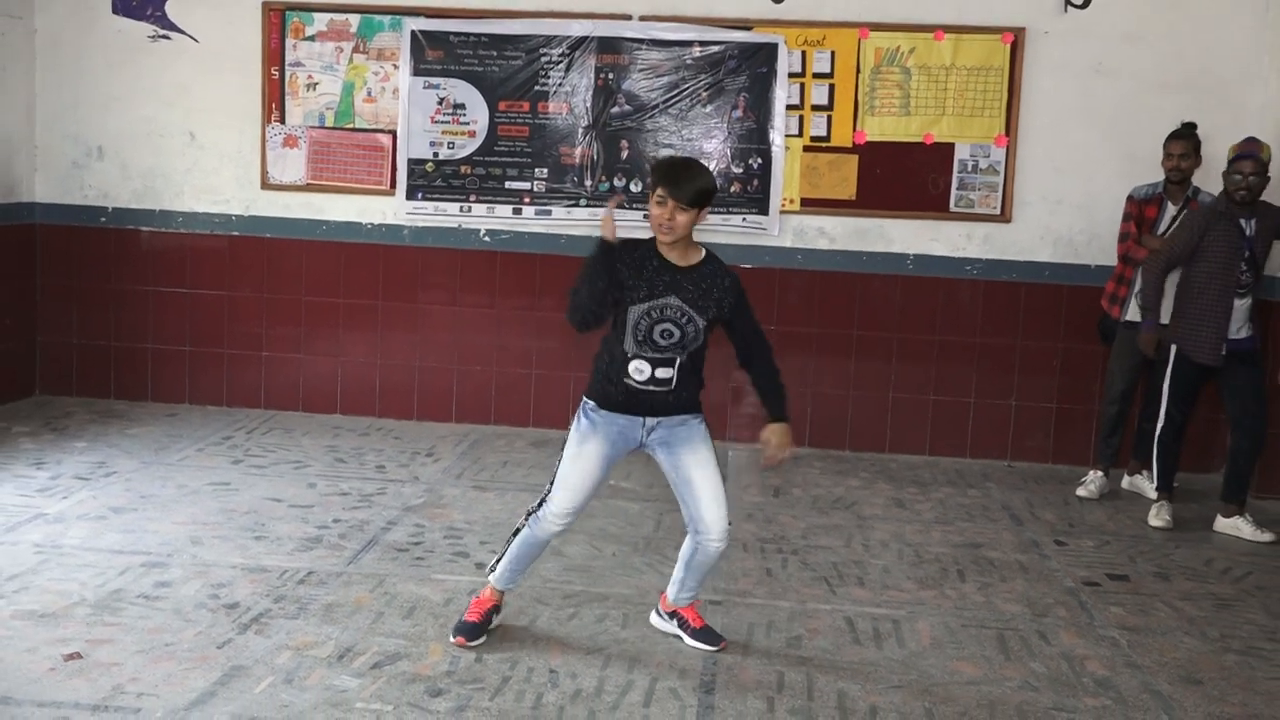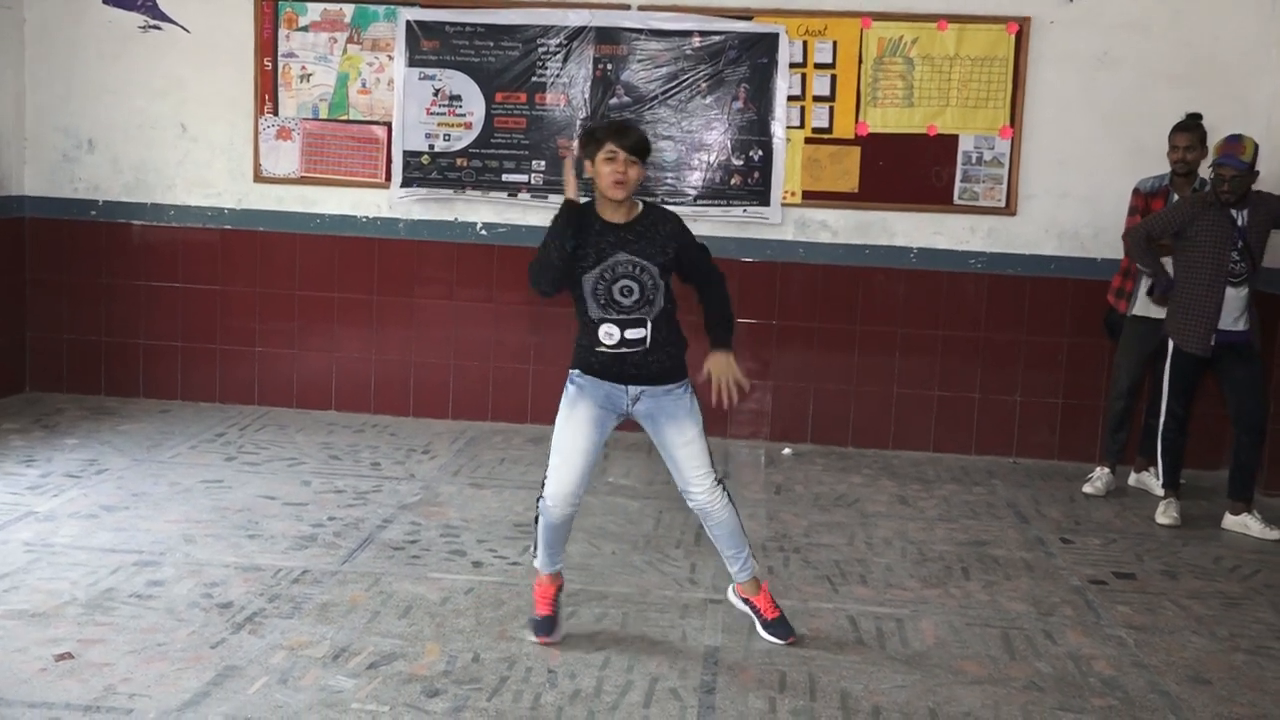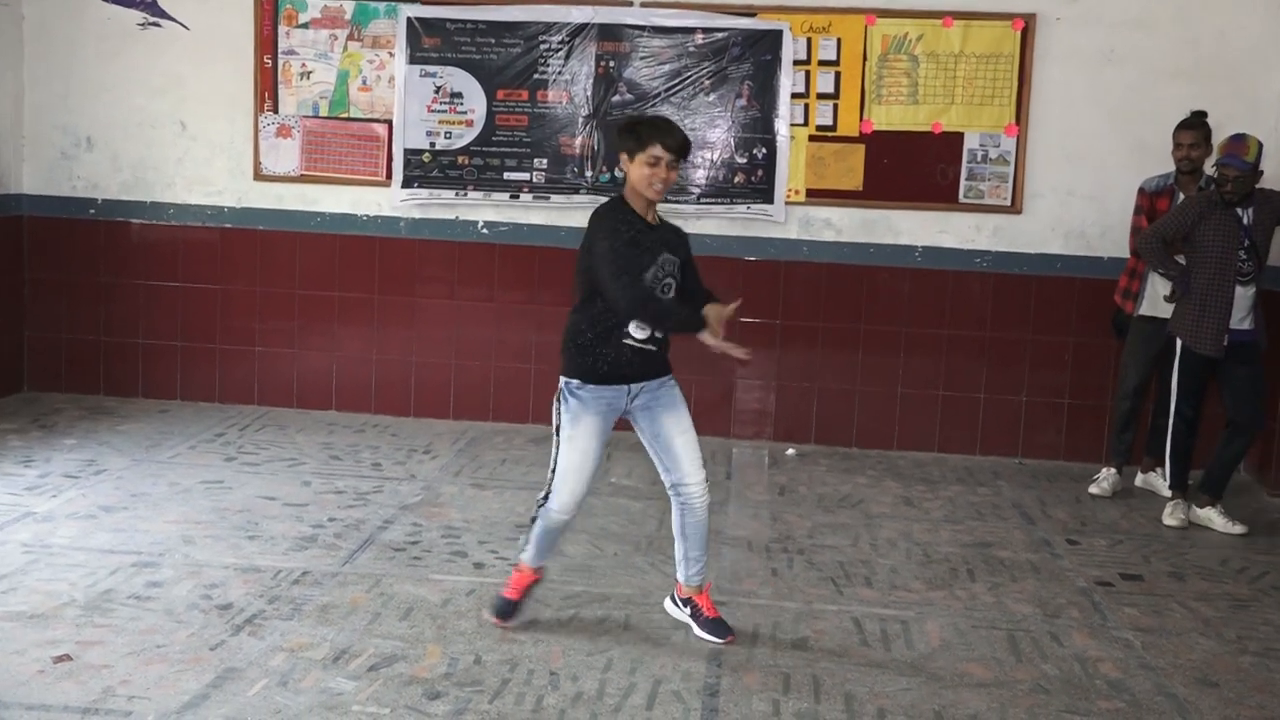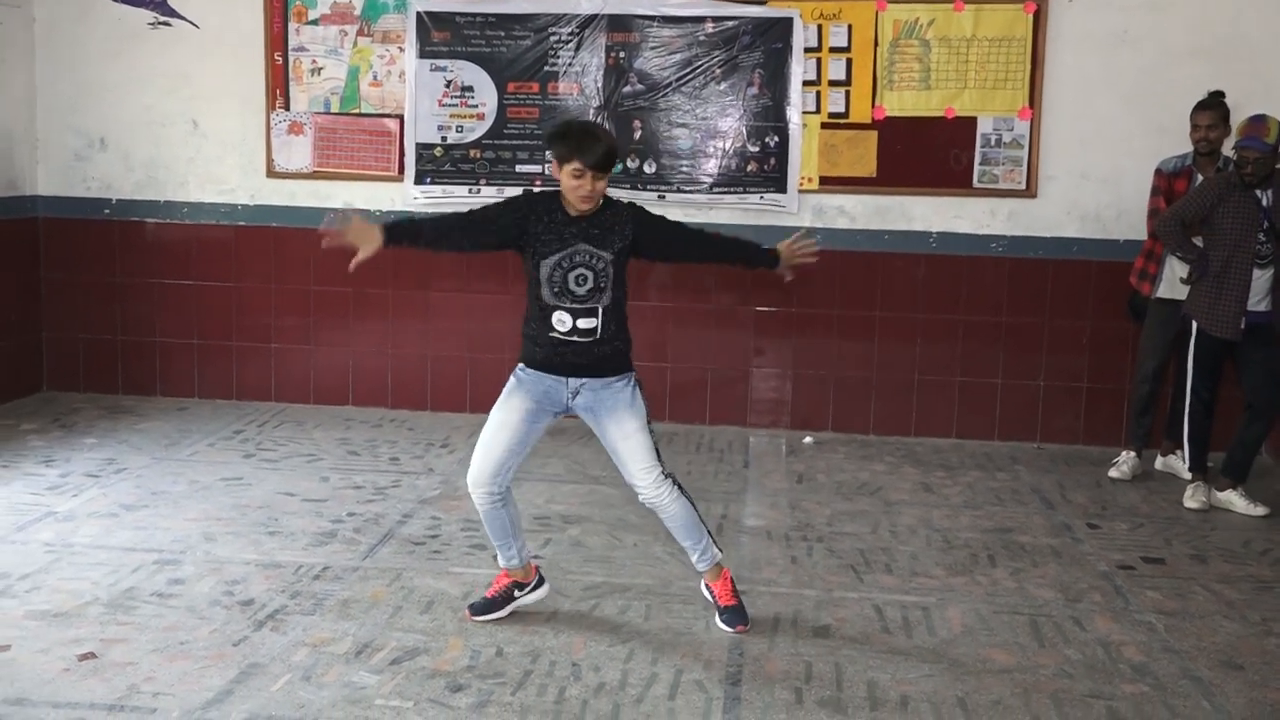
dt=0.5s
person 1, frame 1
left shoulder: (722, 278)
right shoulder: (629, 260)
left elbow: (754, 349)
right elbow: (581, 317)
left wrist: (778, 417)
right wrist: (605, 247)
left hip: (677, 418)
right hip: (609, 411)
left knee: (713, 530)
right knee: (556, 514)
left ankle: (675, 606)
right ankle: (493, 592)
person 1, frame 2
left shoulder: (666, 226)
right shoulder: (576, 225)
left elbow: (711, 283)
right elbow: (545, 283)
left wrist: (722, 348)
right wrist: (569, 204)
left hip: (665, 387)
right hip: (593, 382)
left knee: (705, 492)
right knee: (559, 495)
left ankle: (750, 589)
right ankle: (548, 580)
person 1, frame 3
left shoulder: (672, 234)
right shoulder: (611, 223)
left elbow: (691, 295)
right elbow: (625, 293)
left wrist: (711, 313)
right wrist: (699, 325)
left hip: (653, 382)
right hip: (589, 383)
left knee: (691, 484)
right knee: (565, 498)
left ankle: (689, 593)
right ankle: (529, 569)
person 1, frame 4
left shoulder: (626, 220)
right shoulder: (529, 212)
left elbow: (685, 241)
right elbow: (462, 229)
left wrist: (771, 259)
right wrist: (384, 235)
left hip: (609, 380)
right hip: (539, 376)
left knee: (653, 484)
right knee: (485, 479)
left ankle: (716, 576)
right ankle: (520, 574)
person 2, frame 1
right shoulder: (1204, 219)
right elbow: (1158, 265)
right wrist: (1150, 321)
left hip: (1242, 345)
right hip: (1193, 339)
right knee: (1172, 420)
left ankle: (1231, 512)
right ankle: (1163, 499)
person 2, frame 2
right shoulder: (1192, 208)
right elbow: (1136, 235)
right wrist: (1161, 277)
left hip: (1240, 336)
right hip: (1189, 331)
right knee: (1174, 415)
left ankle: (1240, 509)
right ankle: (1170, 496)
person 2, frame 3
right shoulder: (1198, 207)
right elbow: (1148, 241)
right wrist: (1179, 276)
left hip: (1244, 336)
right hip: (1197, 331)
left knee: (1247, 419)
right knee: (1183, 416)
left ankle: (1207, 501)
right ankle: (1178, 497)
person 2, frame 4
right shoulder: (1218, 188)
right elbow: (1167, 224)
right wrist: (1198, 259)
right hip: (1214, 313)
right knee: (1201, 398)
left ankle: (1228, 485)
right ankle: (1198, 480)
person 3, frame 1
left shoulder: (1210, 207)
right shoulder: (1140, 198)
right elbow: (1127, 251)
left wrist: (1161, 246)
right hip: (1135, 314)
left knee: (1160, 398)
right knee: (1117, 392)
left ankle: (1137, 470)
right ankle: (1100, 471)
person 3, frame 2
right shoulder: (1146, 190)
left wrist: (1164, 239)
right hip: (1142, 306)
left knee: (1166, 393)
right knee: (1124, 387)
left ankle: (1143, 467)
right ankle: (1107, 467)
person 3, frame 3
right shoulder: (1152, 189)
right elbow: (1139, 244)
right hip: (1149, 306)
left knee: (1174, 393)
right knee: (1131, 387)
left ankle: (1151, 467)
right ankle: (1113, 468)
person 3, frame 4
right shoulder: (1169, 170)
right elbow: (1156, 226)
right hip: (1167, 288)
left knee: (1192, 375)
right knee: (1149, 370)
left ankle: (1171, 450)
right ankle: (1132, 451)
